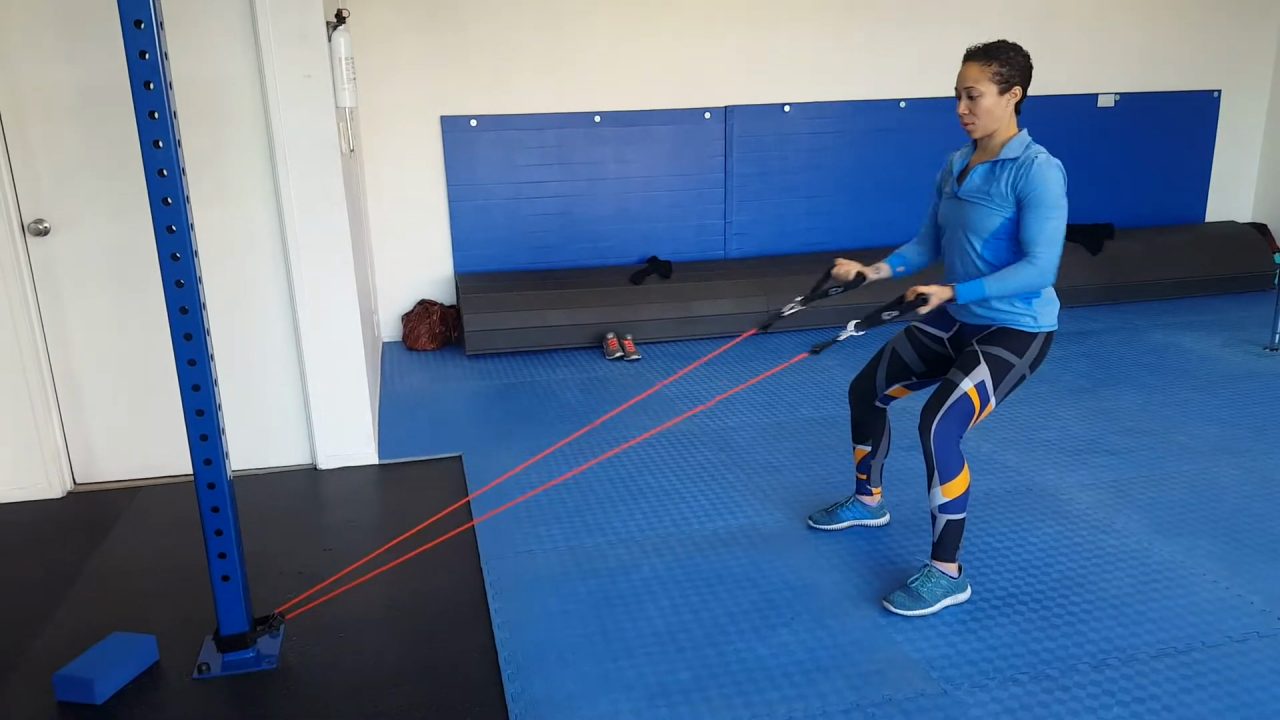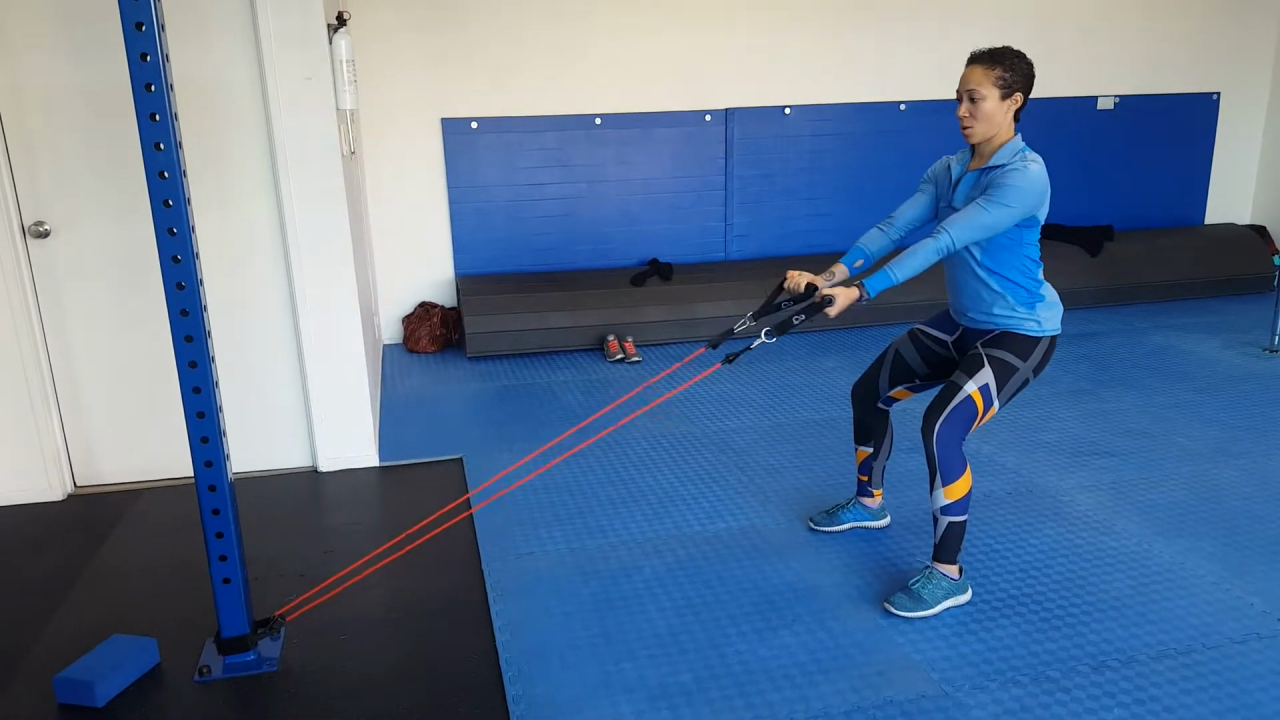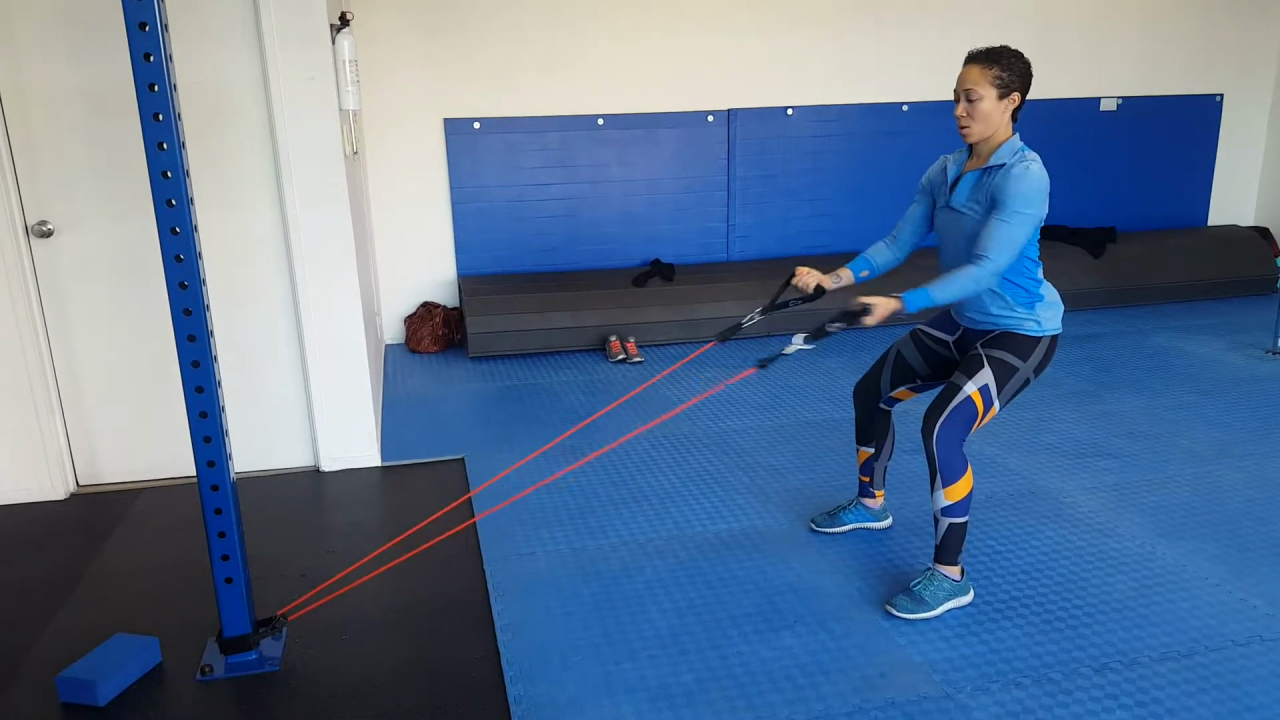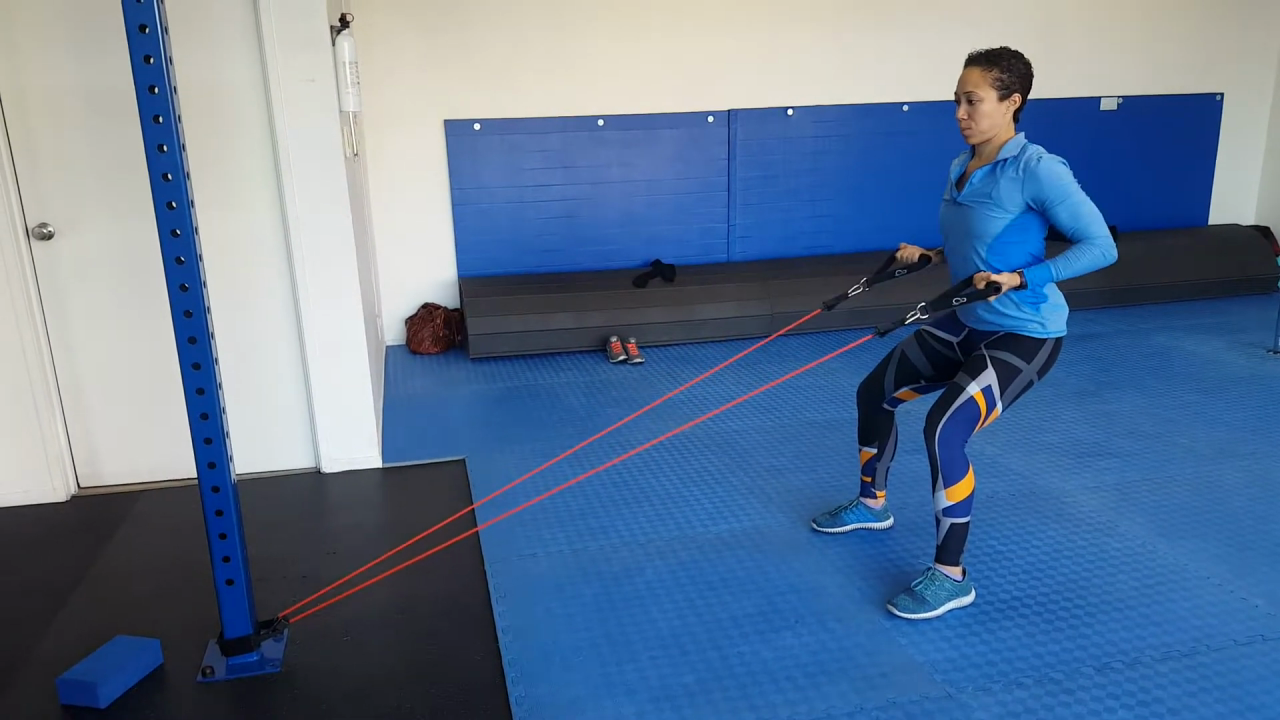
dt=0.5s
person 1, frame 1
left shoulder: (1038, 170)
right shoulder: (953, 167)
left elbow: (1039, 269)
right elbow: (926, 244)
left wrist: (950, 292)
right wrist: (874, 270)
left hip: (1016, 328)
right hip: (959, 319)
left knee: (938, 424)
right knee: (865, 390)
left ankle: (947, 573)
right ankle: (868, 501)
person 1, frame 2
left shoulder: (1024, 177)
right shoulder: (948, 170)
left elbow: (942, 242)
right elbow: (895, 229)
left wrist: (860, 291)
right wrist: (830, 276)
left hip: (1019, 331)
right hip: (962, 322)
left knee: (941, 427)
right knee: (869, 391)
left ankle: (948, 574)
right ankle: (869, 502)
person 1, frame 3
left shoulder: (1023, 177)
right shoulder: (945, 170)
left elbow: (987, 271)
right elbow: (898, 243)
left wrist: (897, 303)
right wrist: (835, 278)
left hip: (1020, 330)
right hip: (962, 323)
left knee: (941, 428)
right knee: (870, 392)
left ankle: (950, 576)
right ankle: (870, 503)
person 1, frame 4
left shoulder: (1039, 170)
right shoulder: (960, 169)
left elbow: (1100, 248)
left wrist: (1019, 278)
right wrist: (930, 255)
left hip: (1024, 333)
right hip: (968, 322)
left knee: (944, 428)
right knee: (874, 393)
left ankle: (952, 575)
right ankle: (873, 503)
